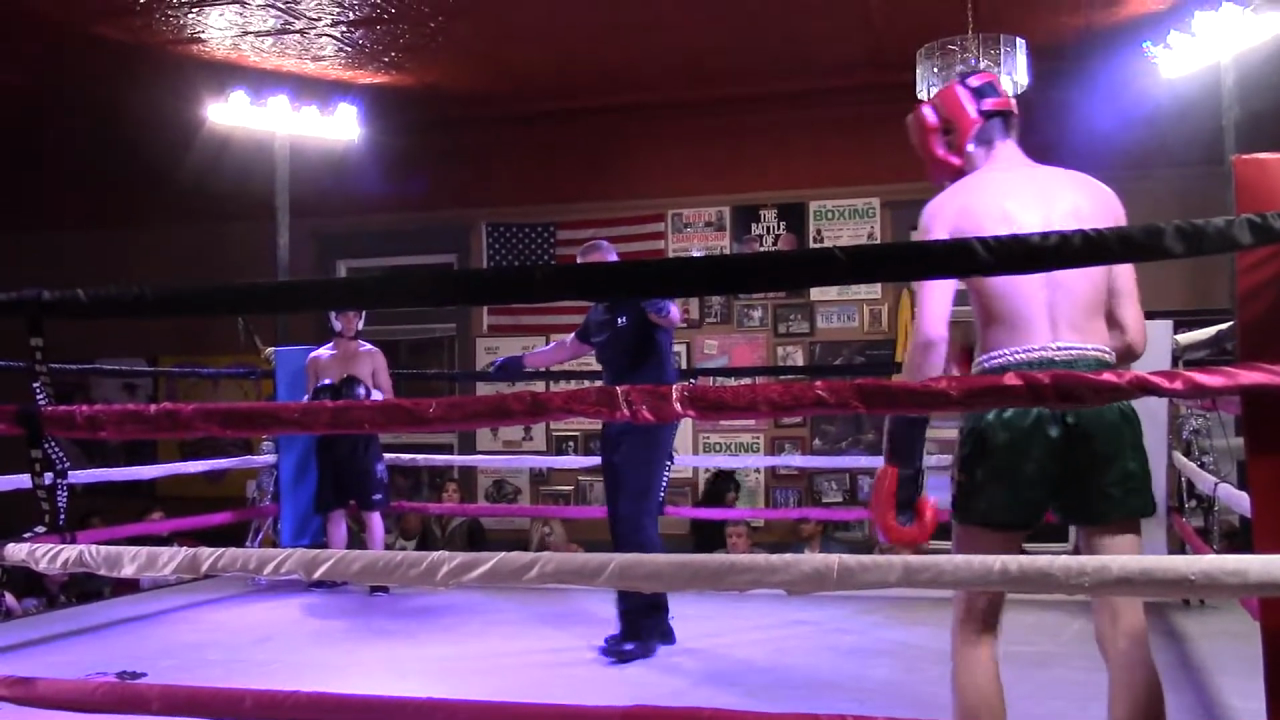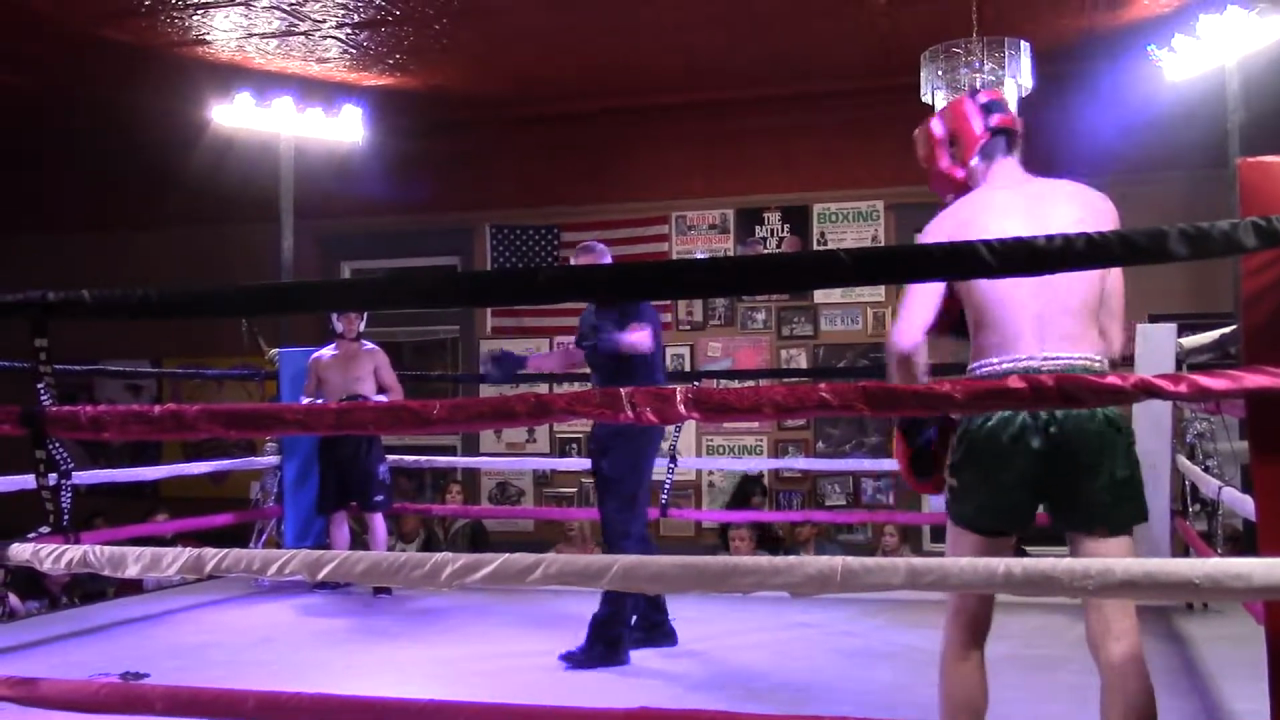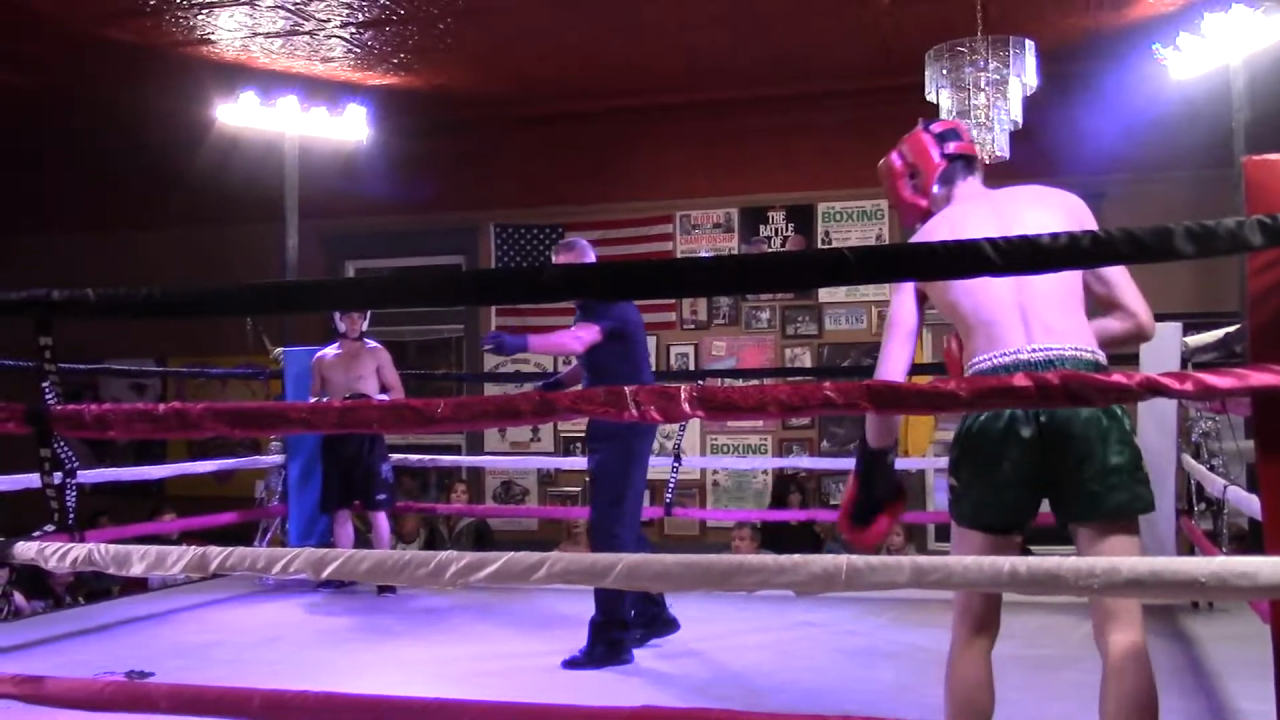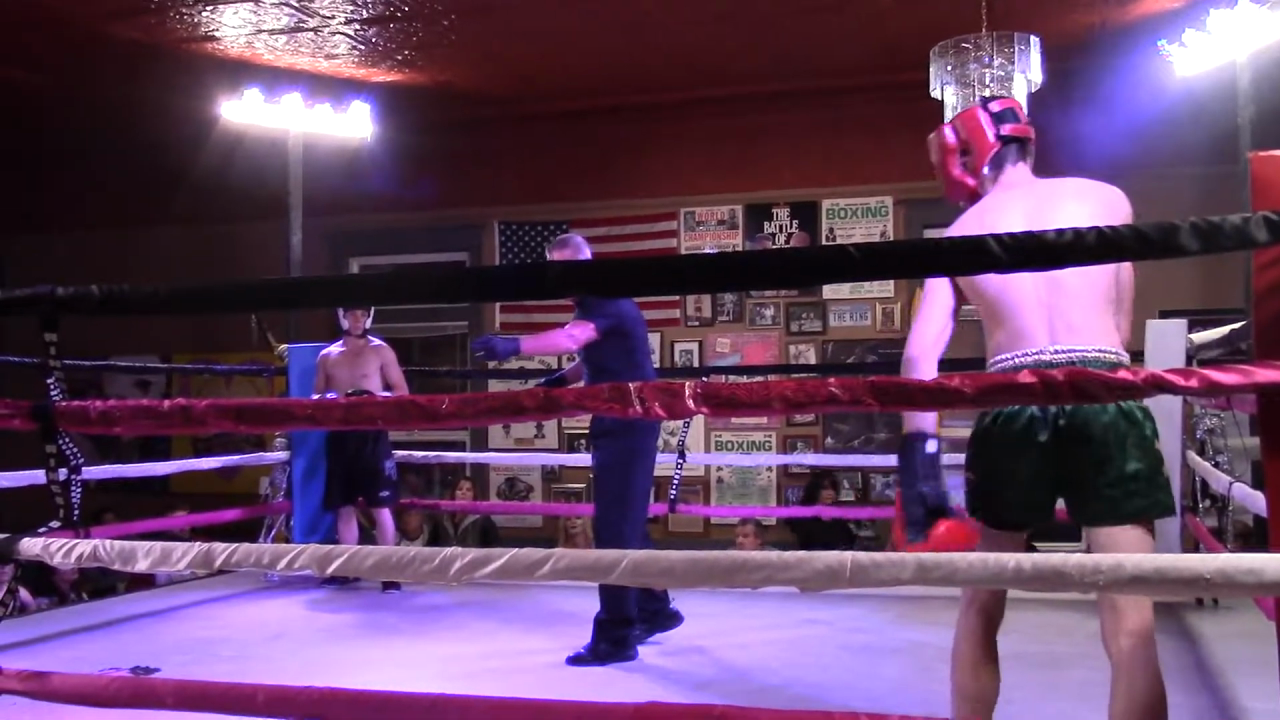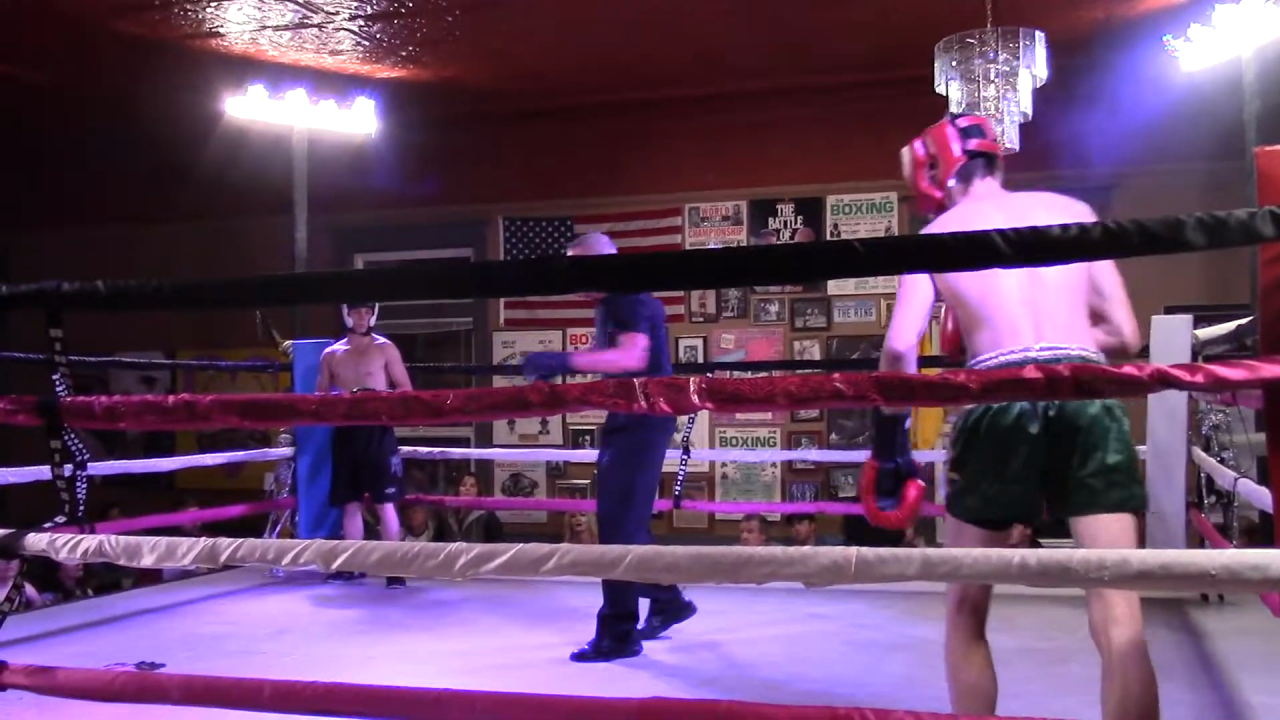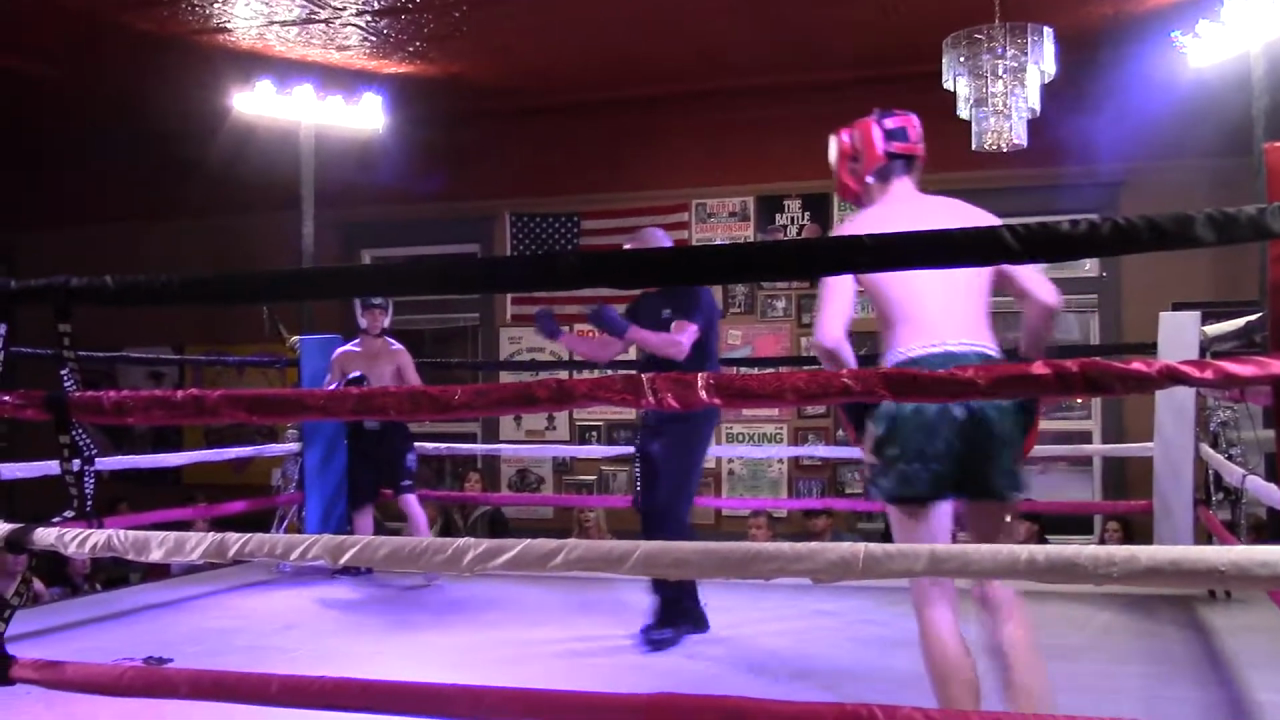
dt=0.3s
person 1, frame 1
left shoulder: (948, 208)
right shoulder: (1097, 195)
left elbow: (931, 333)
right elbow: (1131, 337)
left wrist: (903, 450)
left hip: (1007, 410)
right hip: (1100, 404)
left knee: (975, 629)
right knee: (1125, 632)
person 1, frame 2
left shoulder: (947, 226)
right shoulder: (1094, 205)
left elbow: (904, 345)
right elbow: (1113, 342)
left hip: (1001, 416)
right hip: (1090, 411)
left knee: (966, 626)
right knee: (1117, 637)
person 1, frame 3
left shoulder: (924, 247)
right shoulder: (1064, 204)
left elbow: (890, 380)
right elbow: (1139, 320)
left wrist: (875, 469)
left hip: (995, 411)
right hip: (1084, 401)
left knee: (974, 626)
right knee: (1121, 628)
person 1, frame 4
left shoulder: (959, 234)
right shoulder: (1106, 199)
left elbow: (921, 350)
right elbow: (1119, 331)
left wrist: (919, 464)
left hip: (1014, 411)
right hip: (1106, 401)
left knee: (980, 613)
right knee: (1130, 631)
person 1, frame 5
left shoulder: (935, 237)
right shoulder: (1073, 212)
left elbow: (899, 346)
right elbow: (1123, 335)
left wrist: (890, 439)
left hip: (999, 408)
right hip: (1087, 401)
left knee: (966, 612)
right knee: (1120, 624)
person 1, frame 6
left shoulder: (857, 229)
right shoulder: (977, 217)
left elbow: (829, 337)
right elbow: (1046, 300)
left wrist: (856, 398)
left hip: (916, 393)
left knee: (933, 594)
right knee: (996, 584)
right ankle: (1034, 715)
person 2, frame 1
left shoulder: (641, 301)
right shoulder: (597, 315)
left elbow: (672, 317)
right elbow: (567, 348)
left wrist: (663, 308)
right wrist: (520, 362)
left hip: (650, 420)
right hip: (616, 422)
left knee: (636, 518)
right knee: (623, 520)
left ankle: (642, 627)
right ankle: (651, 622)
person 2, frame 2
left shoulder: (635, 305)
right shoulder: (591, 314)
left elbow: (644, 342)
right elbow: (569, 357)
left wrist: (628, 336)
right wrist: (519, 362)
left hip: (639, 426)
right hip: (608, 427)
left knee: (620, 528)
right knee: (628, 526)
left ankle: (608, 640)
right ankle: (653, 622)
person 2, frame 3
left shoulder: (610, 305)
right shoulder: (588, 310)
left elbow: (574, 341)
left wrist: (520, 342)
right wrist: (558, 384)
left hip: (627, 424)
right hip: (608, 424)
left knee: (609, 528)
right knee: (622, 524)
left ankle: (611, 640)
right ankle: (652, 614)
person 2, frame 4
left shoulder: (606, 302)
right shoulder: (591, 305)
left elbow: (569, 340)
left wrist: (512, 346)
right wrist: (562, 380)
left hip: (631, 422)
right hip: (613, 421)
left knee: (615, 525)
right knee: (624, 520)
left ankle: (615, 637)
right ankle: (654, 609)
person 2, frame 5
left shoulder: (633, 301)
right shoulder: (608, 305)
left elbow: (631, 359)
left wrist: (564, 360)
right wrist: (563, 366)
left hip: (645, 420)
right hip: (624, 418)
left knee: (619, 522)
right knee: (624, 519)
left ankle: (618, 632)
right ankle: (668, 601)
person 2, frame 6
left shoulder: (694, 294)
right shoulder: (643, 303)
left elbow: (677, 348)
right elbow: (603, 352)
left wrist: (621, 326)
right wrist: (557, 335)
left hip: (691, 415)
right hip: (657, 415)
left knee: (669, 510)
right knee: (655, 511)
left ankle: (676, 613)
right ankle: (679, 610)
person 3, frame 1
left shoulder: (372, 355)
right shoulder: (316, 359)
left elbow: (389, 399)
left wrist: (367, 393)
right wrist: (316, 397)
left hip: (362, 438)
right hip: (330, 439)
left knee: (371, 509)
right knee: (334, 510)
person 3, frame 2
left shoulder: (374, 354)
right shoulder: (318, 359)
left elbow: (397, 394)
right elbow: (306, 397)
left wrist: (370, 401)
right wrist: (313, 406)
left hip: (364, 439)
right hip: (332, 440)
left knee: (373, 511)
right knee: (335, 511)
person 3, frame 3
left shoulder: (376, 353)
right shoulder: (322, 359)
left elbow: (398, 393)
right elbow: (313, 397)
left wrist: (372, 400)
right wrist: (320, 405)
left hip: (367, 438)
right hip: (335, 439)
left knee: (377, 509)
right knee: (339, 510)
person 3, frame 4
left shoulder: (381, 351)
right shoulder: (327, 356)
left elbow: (402, 392)
right elbow: (316, 395)
left wrist: (374, 397)
right wrist: (325, 401)
left hip: (371, 435)
right hip: (339, 436)
left knee: (380, 507)
right knee: (344, 507)
person 3, frame 5
left shoulder: (385, 349)
right shoulder: (330, 355)
left elbow: (406, 390)
right elbow: (319, 393)
left wrist: (378, 396)
left hip: (377, 432)
right hip: (345, 433)
left knee: (385, 503)
right knee: (350, 503)
person 3, frame 6
left shoulder: (398, 353)
right shoulder: (343, 356)
right wrist: (344, 388)
left hip: (392, 433)
right hip: (361, 436)
left knee: (407, 498)
right knee: (360, 503)
